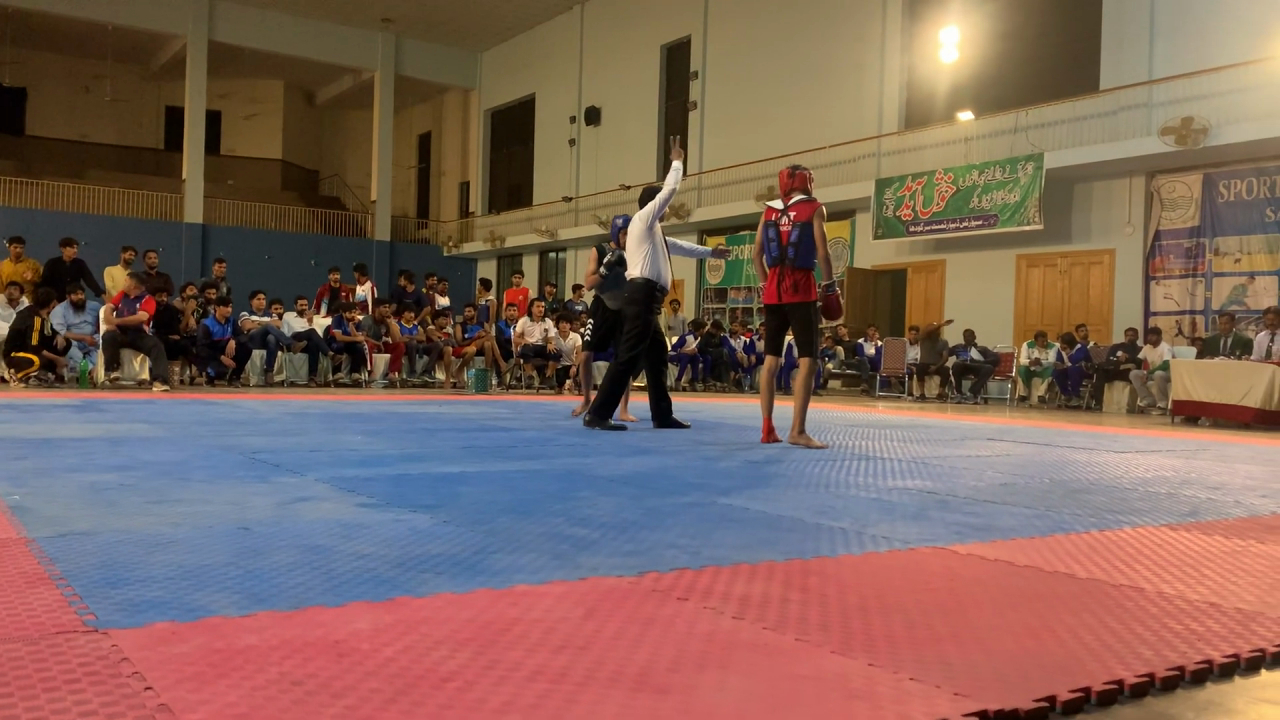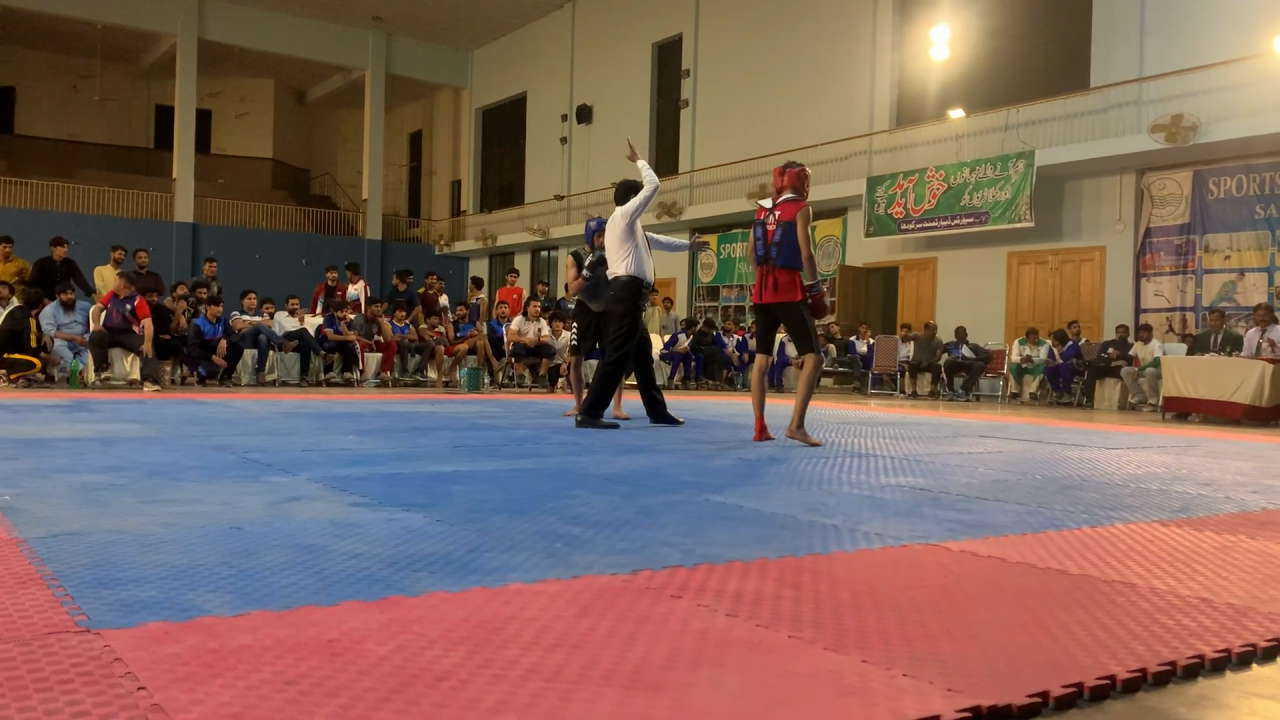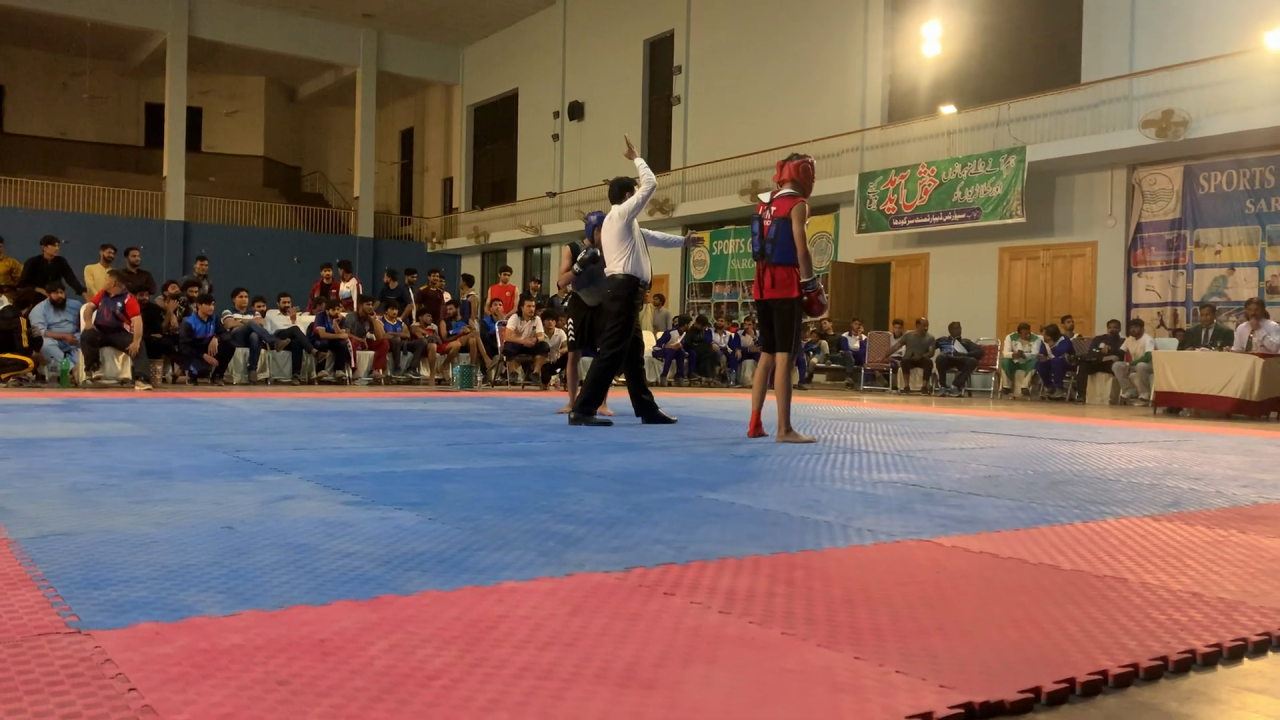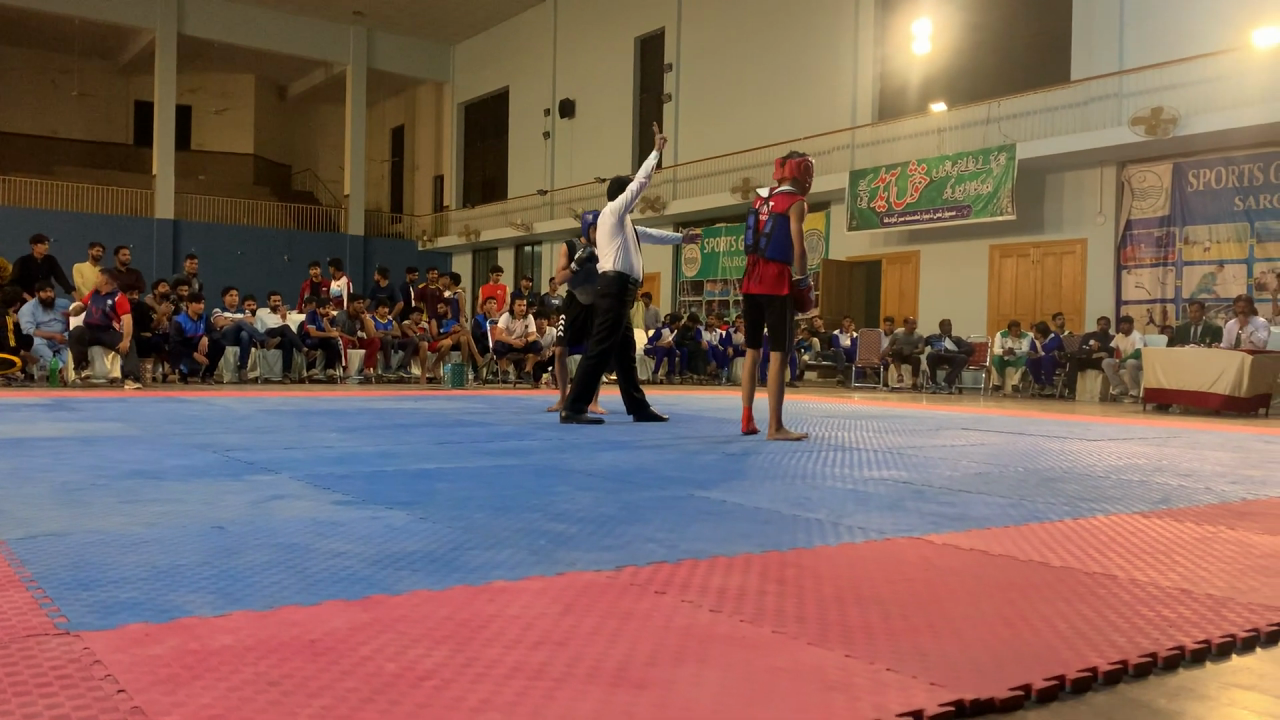
dt=0.3s
person 1, frame 1
left shoulder: (653, 231)
right shoulder: (643, 219)
left elbow: (679, 246)
right elbow: (670, 189)
left wrist: (710, 252)
right wrist: (677, 161)
left hip: (646, 297)
right hip: (643, 295)
left knee: (657, 356)
right knee: (629, 356)
left ankle: (662, 415)
right ankle: (598, 413)
person 1, frame 2
left shoulder: (628, 225)
right shoulder: (624, 214)
left elbow: (655, 241)
right elbow: (653, 186)
left wrist: (688, 245)
right wrist: (639, 161)
left hip: (626, 292)
right hip: (628, 292)
left knee: (642, 353)
right knee: (618, 355)
left ankle: (657, 410)
right ankle: (589, 413)
person 1, frame 3
left shoulder: (622, 221)
right shoulder: (621, 213)
left elbow: (650, 236)
right elbow: (650, 184)
left wrist: (683, 241)
right wrist: (637, 159)
left hip: (623, 290)
right hip: (624, 290)
left knee: (633, 353)
right knee: (612, 352)
left ankle: (647, 409)
right ankle: (582, 410)
person 1, frame 4
left shoulder: (622, 222)
right shoulder: (614, 210)
left elbow: (648, 234)
right elbow: (640, 180)
left wrist: (681, 238)
right wrist: (656, 151)
left hip: (618, 289)
right hip: (614, 288)
left knee: (624, 351)
right knee: (600, 349)
left ankle: (638, 408)
right ankle: (573, 409)
person 2, frame 1
left shoulder: (769, 210)
right shoulder: (814, 208)
left elbow: (757, 254)
right elbow: (822, 252)
right wrist: (830, 287)
left hip: (774, 290)
right hip: (801, 290)
left knee: (771, 360)
right knee: (807, 361)
left ankle: (767, 429)
right ankle: (798, 430)
person 2, frame 2
left shoulder: (763, 209)
right shoulder: (800, 208)
left elbow: (751, 254)
right elbow: (805, 253)
right wrist: (815, 287)
left hip: (763, 289)
right hip: (789, 288)
left knee: (762, 359)
right knee: (812, 357)
left ankle: (760, 427)
right ankle: (796, 426)
person 2, frame 3
left shoulder: (763, 203)
right shoulder: (797, 204)
right elbow: (801, 250)
right wrist: (811, 284)
left hip: (762, 284)
right hip: (786, 285)
left knee: (767, 356)
right knee: (785, 357)
left ankle: (755, 423)
right ankle: (784, 429)
person 2, frame 4
left shoulder: (759, 198)
right shoulder: (796, 202)
right elbow: (798, 249)
right wrist: (802, 280)
left hip: (751, 279)
right hip: (777, 281)
left knee: (753, 352)
right knee: (778, 355)
left ankle: (747, 419)
right ankle: (775, 426)
person 3, frame 1
right shoulder: (598, 252)
right elbow: (588, 284)
right wrist: (607, 267)
left hip: (624, 310)
right hip: (601, 308)
right knee: (586, 357)
left ankle: (623, 410)
right ankle: (586, 400)
person 3, frame 2
right shoulder: (574, 257)
right elbow: (572, 290)
right wrist: (589, 270)
left hip: (607, 311)
right hip: (584, 311)
right knee: (576, 360)
left ankle: (617, 407)
right ankle: (579, 405)
person 3, frame 3
right shoulder: (572, 249)
right elbow: (561, 282)
right wrist: (580, 265)
left hip: (602, 306)
right hip: (579, 305)
right knee: (573, 355)
left ankle: (602, 404)
right ankle: (572, 402)
person 3, frame 4
right shoulder: (568, 247)
right elbow: (558, 280)
right wrist: (577, 264)
left hip: (596, 305)
right hip: (573, 304)
right knee: (560, 352)
left ankle: (593, 402)
right ankle: (563, 399)
